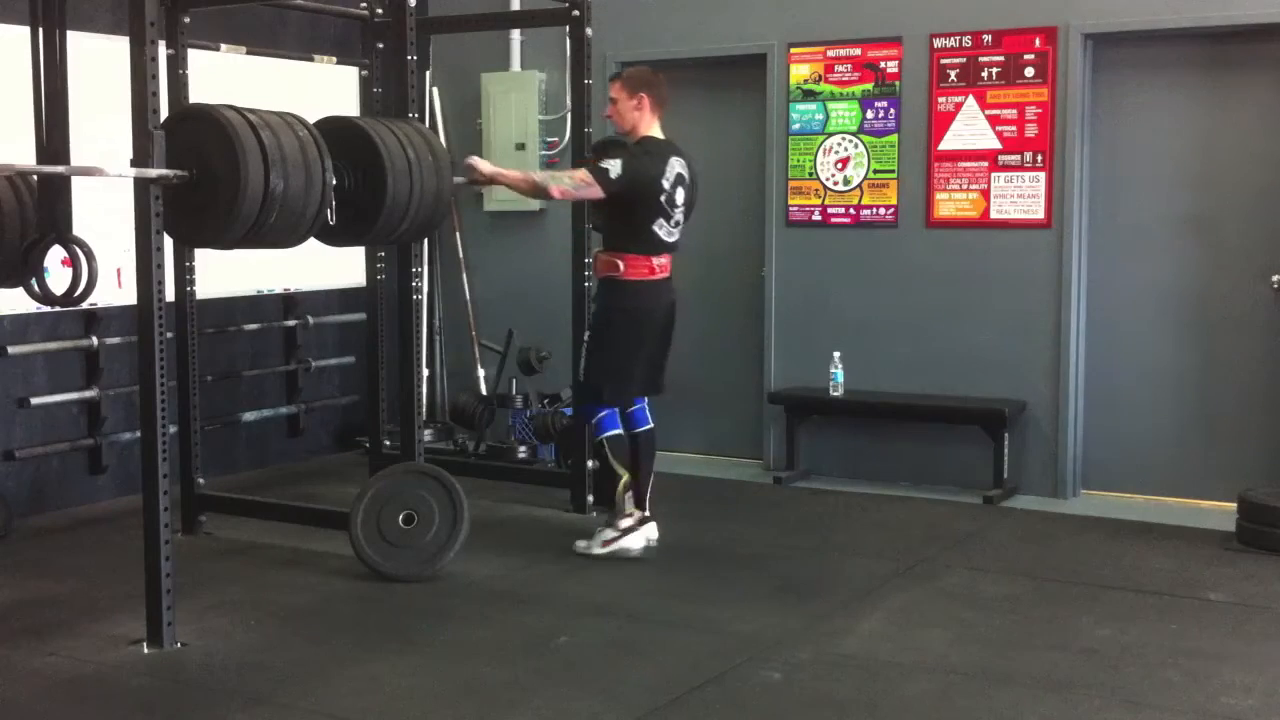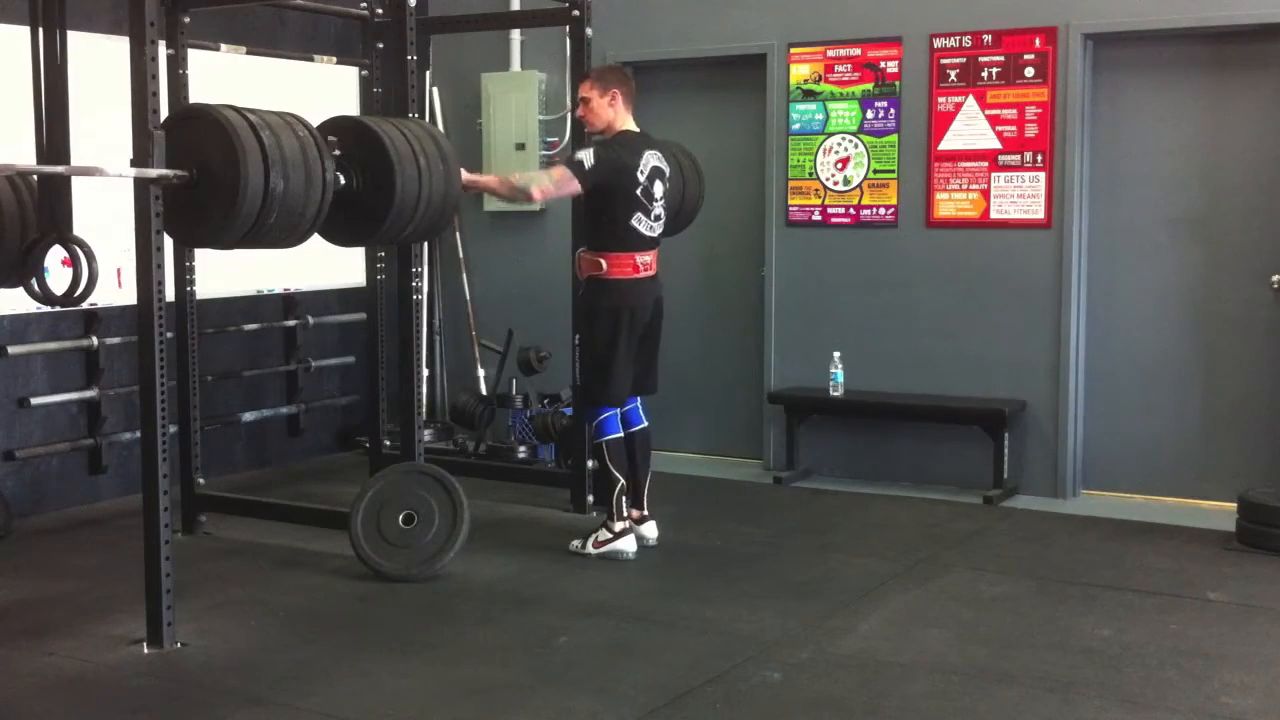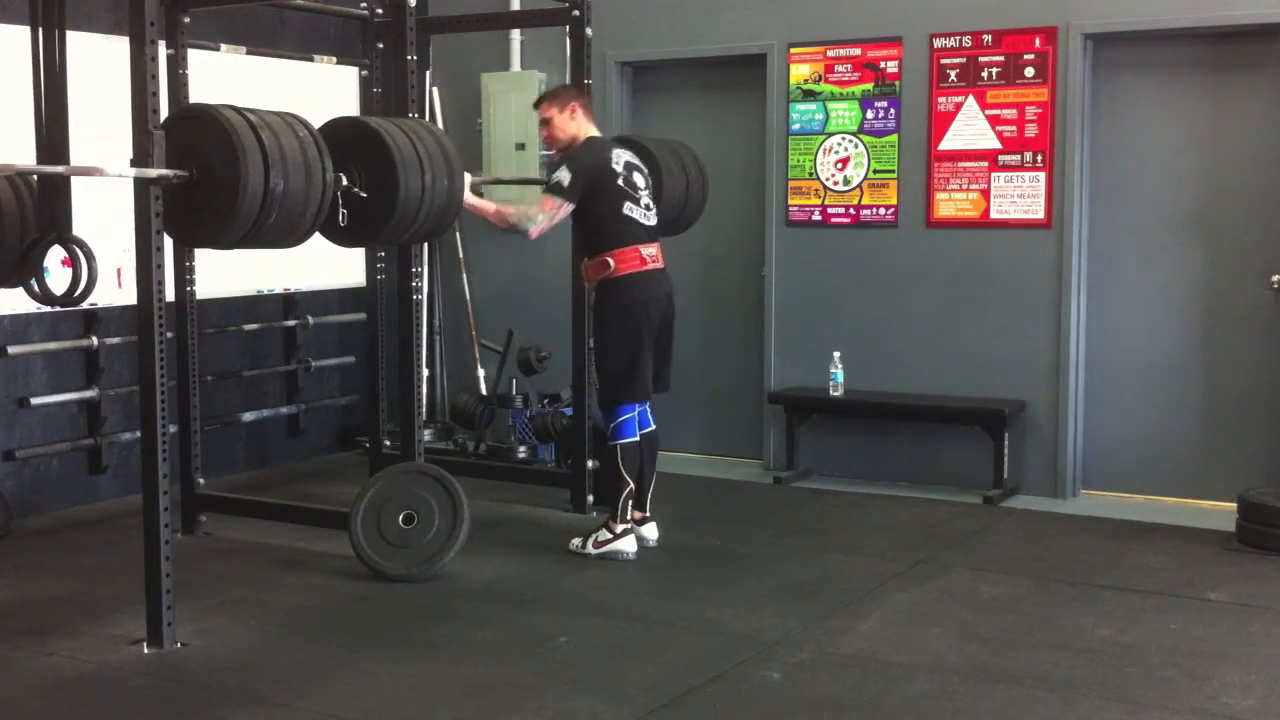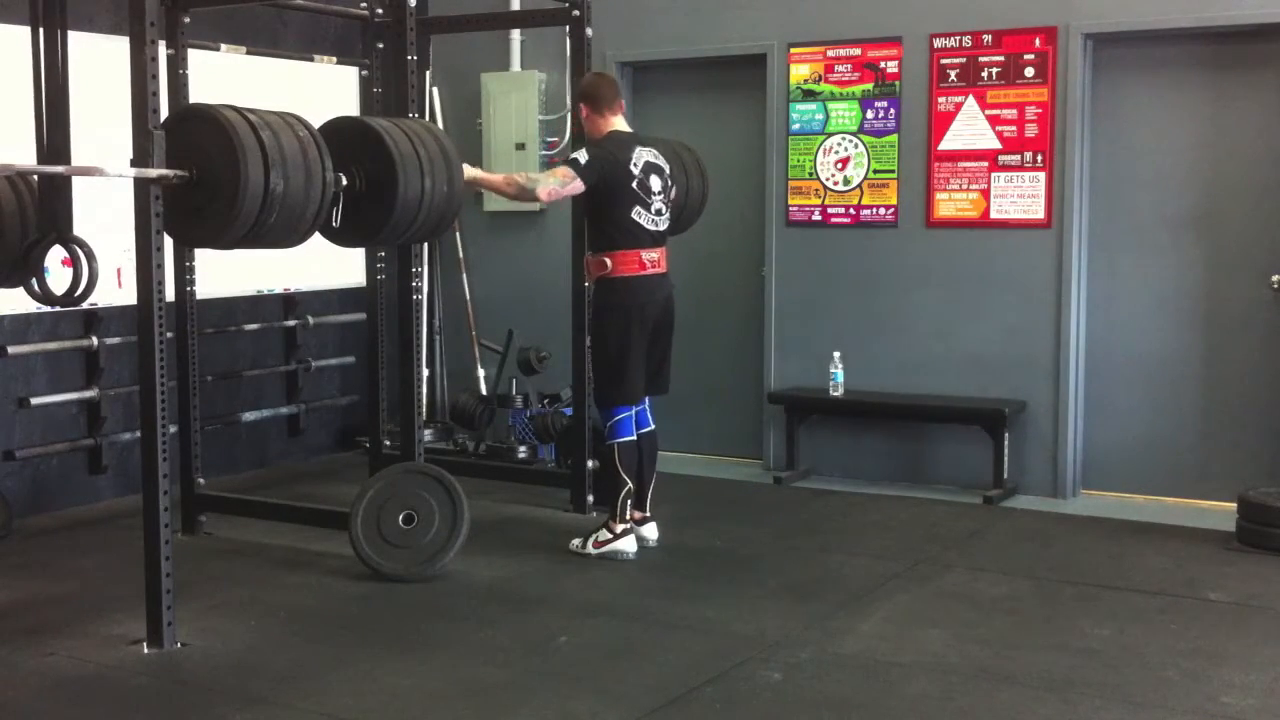
dt=1s
person 1, frame 1
left shoulder: (636, 161)
right shoulder: (673, 157)
left elbow: (556, 188)
left wrist: (490, 173)
right wrist: (596, 183)
left hip: (628, 295)
right hip: (658, 292)
left knee: (599, 403)
right knee: (632, 400)
left ankle: (625, 523)
right ankle: (640, 513)
person 1, frame 2
left shoulder: (610, 154)
right shoulder: (651, 151)
left elbow: (537, 187)
left wrist: (471, 181)
left hip: (613, 292)
right hip: (645, 288)
left knee: (601, 406)
right knee: (629, 401)
left ankle: (618, 527)
right ankle: (640, 515)
person 1, frame 3
left shoulder: (582, 162)
right shoulder: (620, 154)
left elbow: (532, 224)
left wrist: (468, 198)
left hip: (624, 293)
right hip: (655, 287)
left knee: (621, 407)
right knee: (638, 404)
left ankle: (620, 529)
right ankle: (641, 516)
person 1, frame 4
left shoulder: (602, 154)
right shoulder: (653, 154)
left elbow: (542, 189)
left wrist: (472, 176)
left hip: (623, 291)
right hip: (657, 287)
left knee: (618, 408)
right knee: (639, 403)
left ankle: (620, 529)
right ankle: (642, 517)
